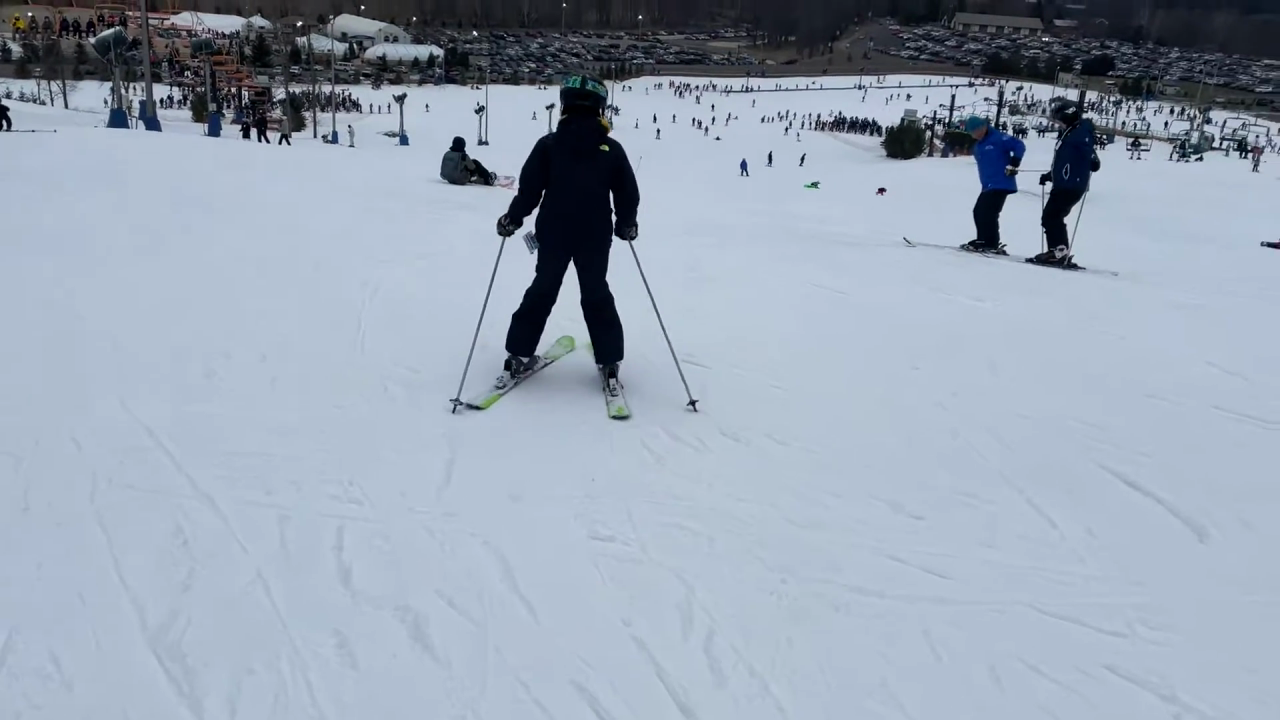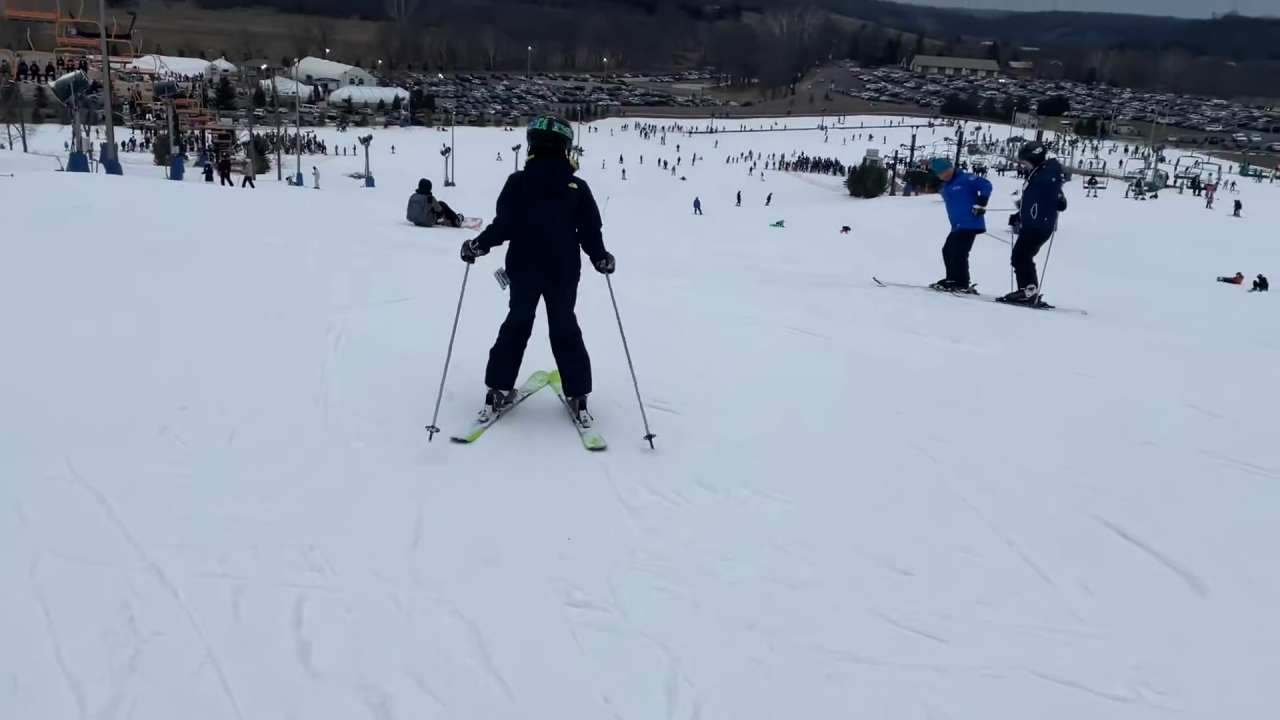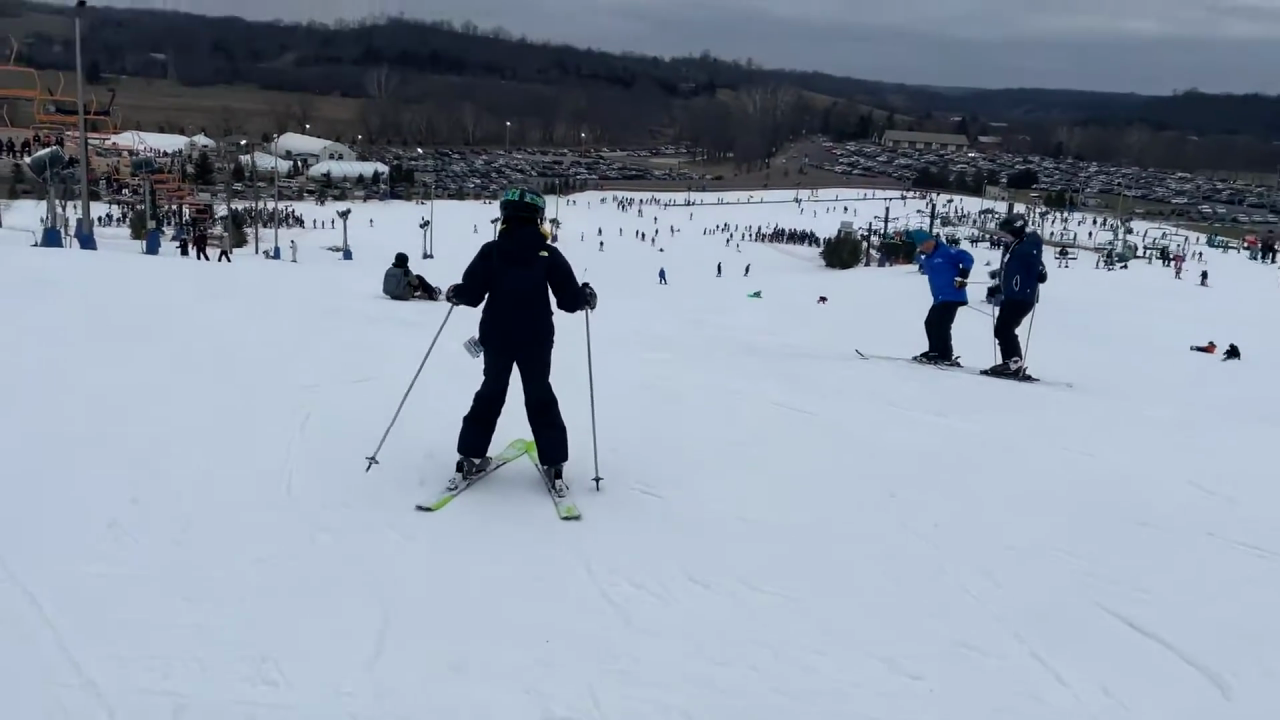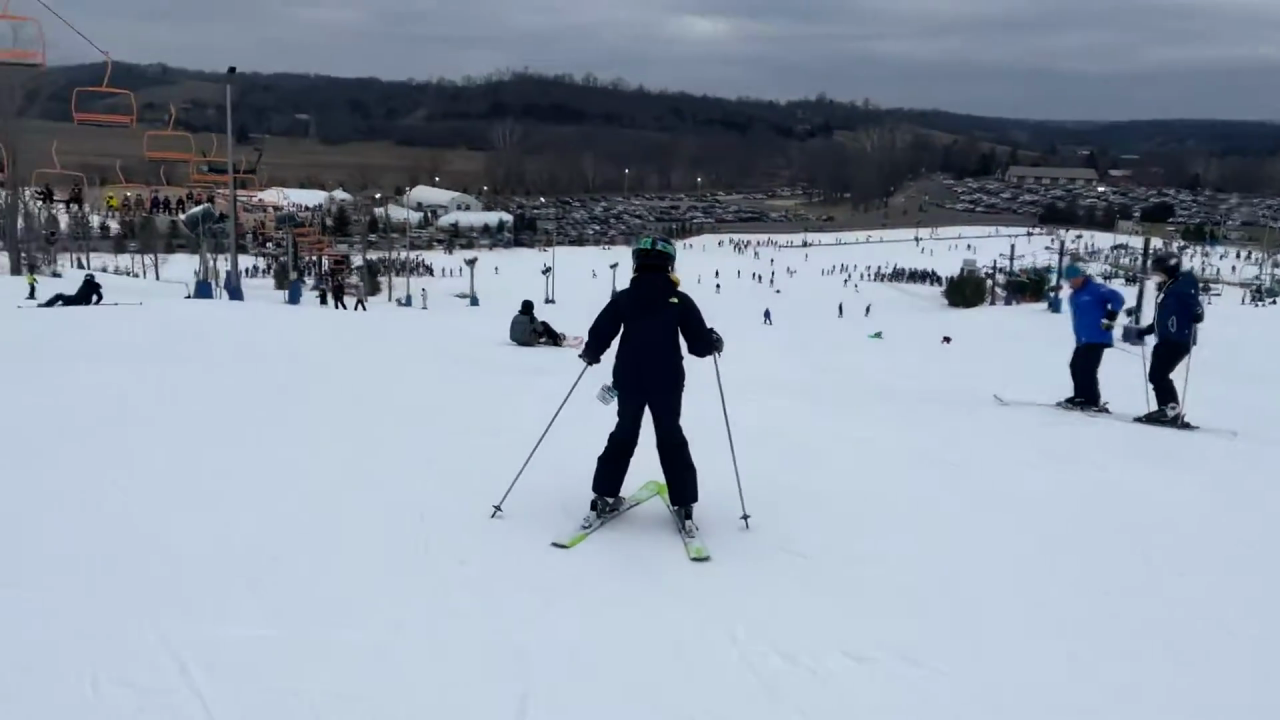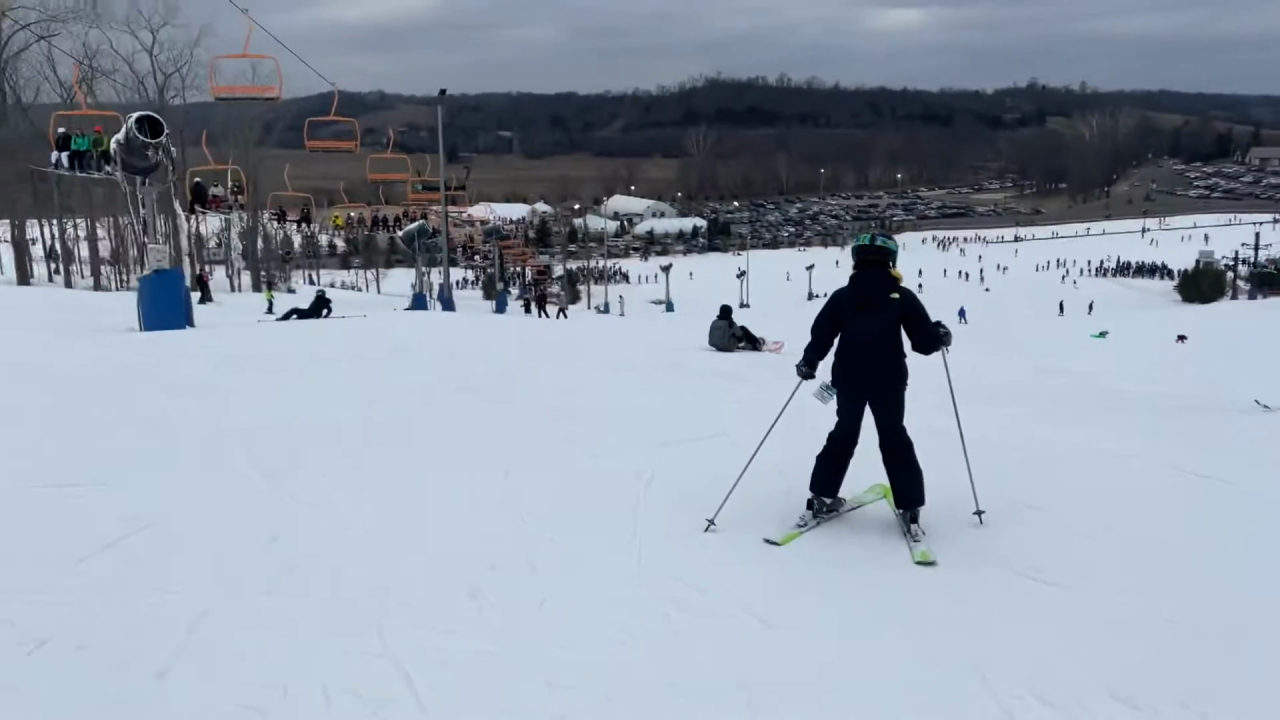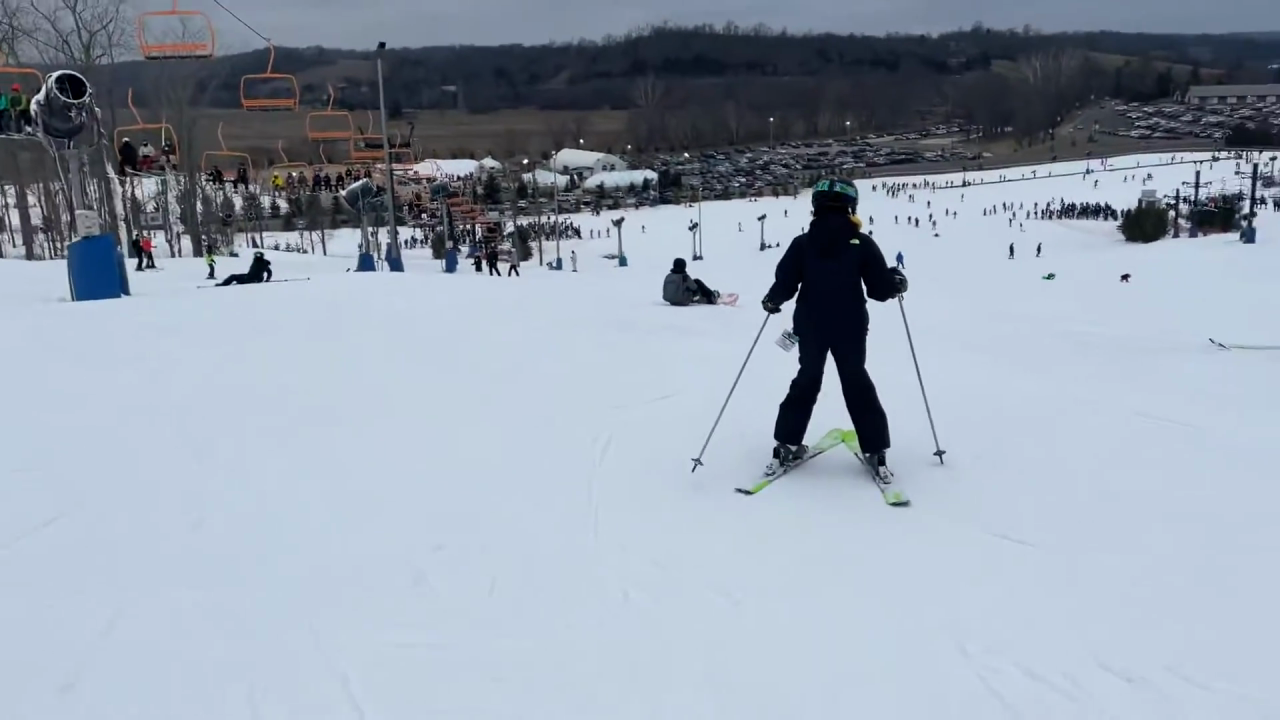
dt=0.3s
person 1, frame 1
left shoulder: (548, 144)
right shoulder: (611, 149)
left elbow: (530, 190)
right elbow: (627, 195)
left wrist: (512, 218)
right wrist: (626, 225)
left hip: (553, 234)
right hip: (595, 237)
left knee: (541, 292)
right knee: (597, 297)
left ankle: (518, 357)
right ankle: (609, 365)
person 1, frame 2
left shoulder: (518, 181)
right shoulder: (577, 186)
left elbow: (505, 224)
right elbow: (590, 232)
left wrist: (477, 245)
right wrist: (601, 258)
left hip: (524, 270)
right hip: (563, 272)
left knee: (516, 326)
right knee: (565, 330)
left ankle: (499, 390)
right ankle: (578, 397)
person 1, frame 3
left shoulder: (491, 250)
right shoulder: (549, 254)
left elbow: (473, 292)
right elbow: (569, 299)
left wrist: (455, 294)
right wrist: (587, 297)
left hip: (496, 337)
right hip: (536, 339)
left knee: (490, 394)
right knee: (540, 397)
left ankle: (470, 458)
right ankle: (553, 465)
person 1, frame 4
left shoulder: (623, 298)
right shoulder: (680, 301)
left elbow: (599, 335)
right elbow: (699, 345)
left wrist: (590, 353)
right wrist: (714, 342)
left hip: (629, 381)
right hip: (667, 383)
left knee: (623, 435)
right knee: (671, 439)
left ankle: (604, 497)
right ankle: (684, 505)
person 1, frame 5
left shoulder: (842, 296)
right shoulder: (902, 297)
left elbow: (821, 336)
right elbow: (924, 341)
left wrist: (808, 363)
right wrist: (942, 336)
left hip: (848, 380)
right hip: (888, 382)
left knee: (843, 434)
right knee: (895, 440)
left ankle: (821, 498)
right ankle: (909, 509)
person 1, frame 6
left shoulder: (802, 242)
right shoulder: (861, 243)
left elbow: (785, 283)
right elbow: (880, 289)
left wrist: (772, 300)
right wrist: (897, 283)
left hip: (810, 327)
right hip: (849, 328)
left knee: (806, 382)
right knee: (857, 385)
left ankle: (787, 445)
right ankle: (875, 452)
